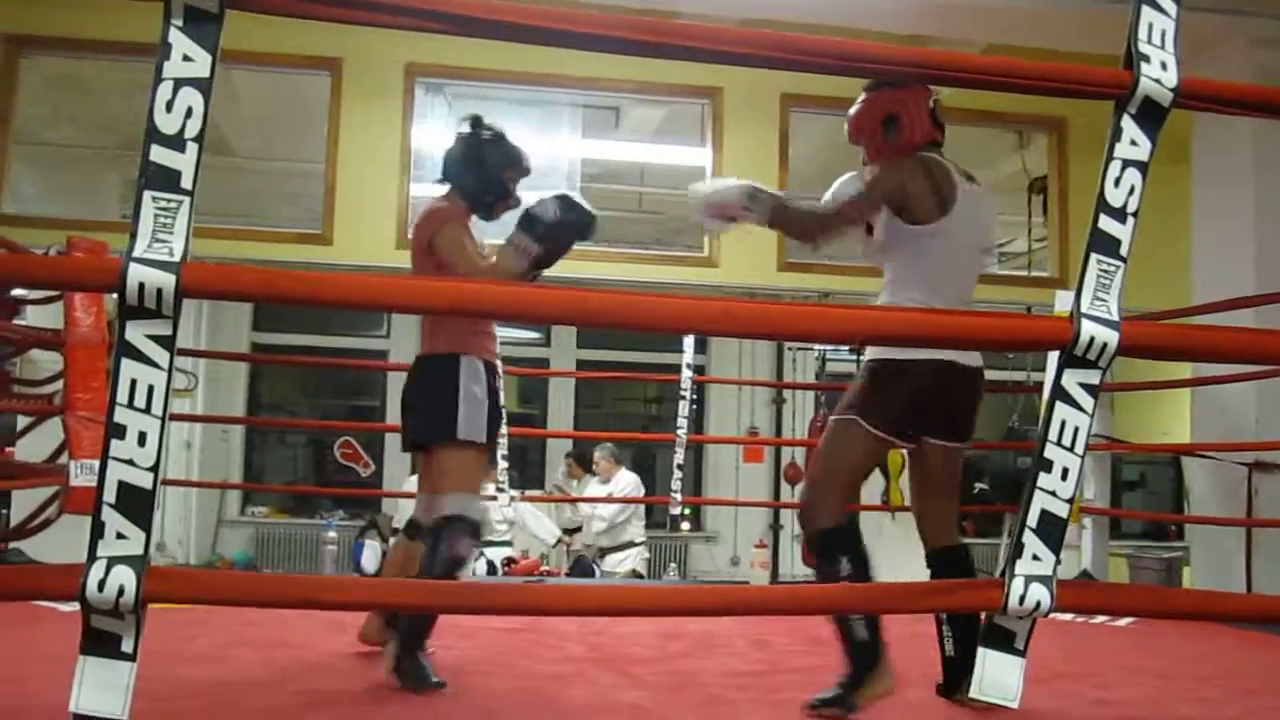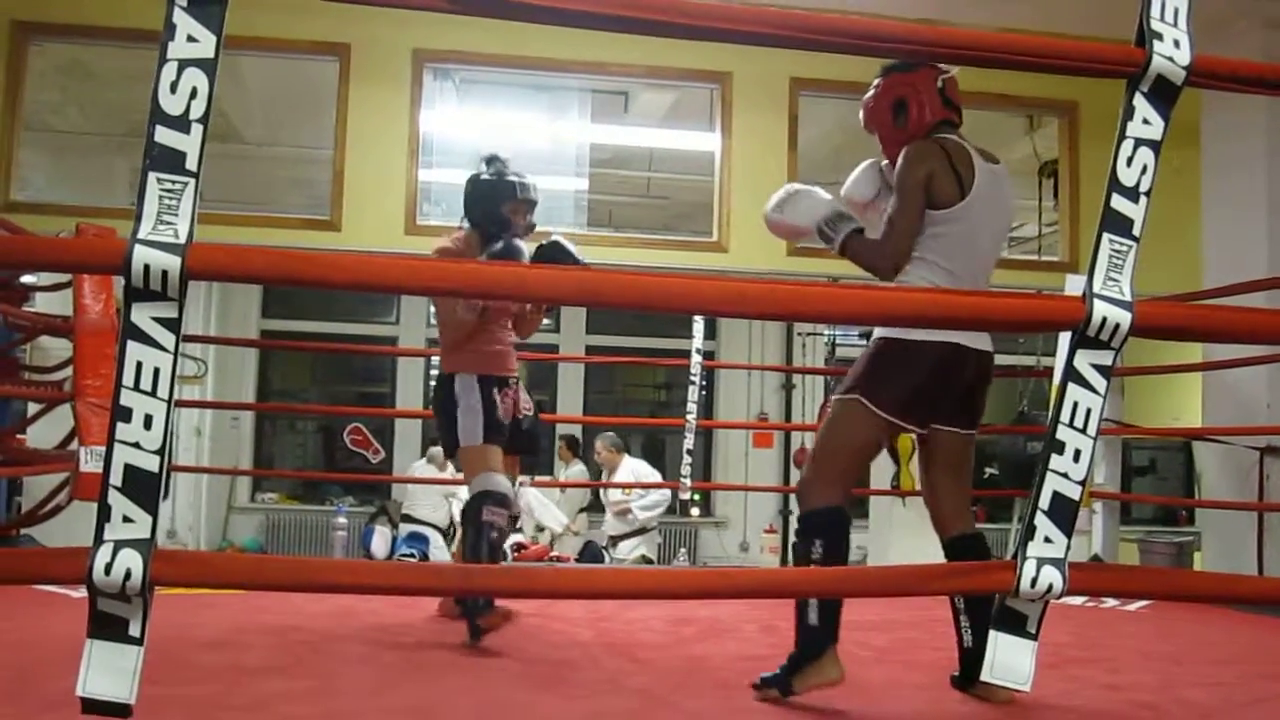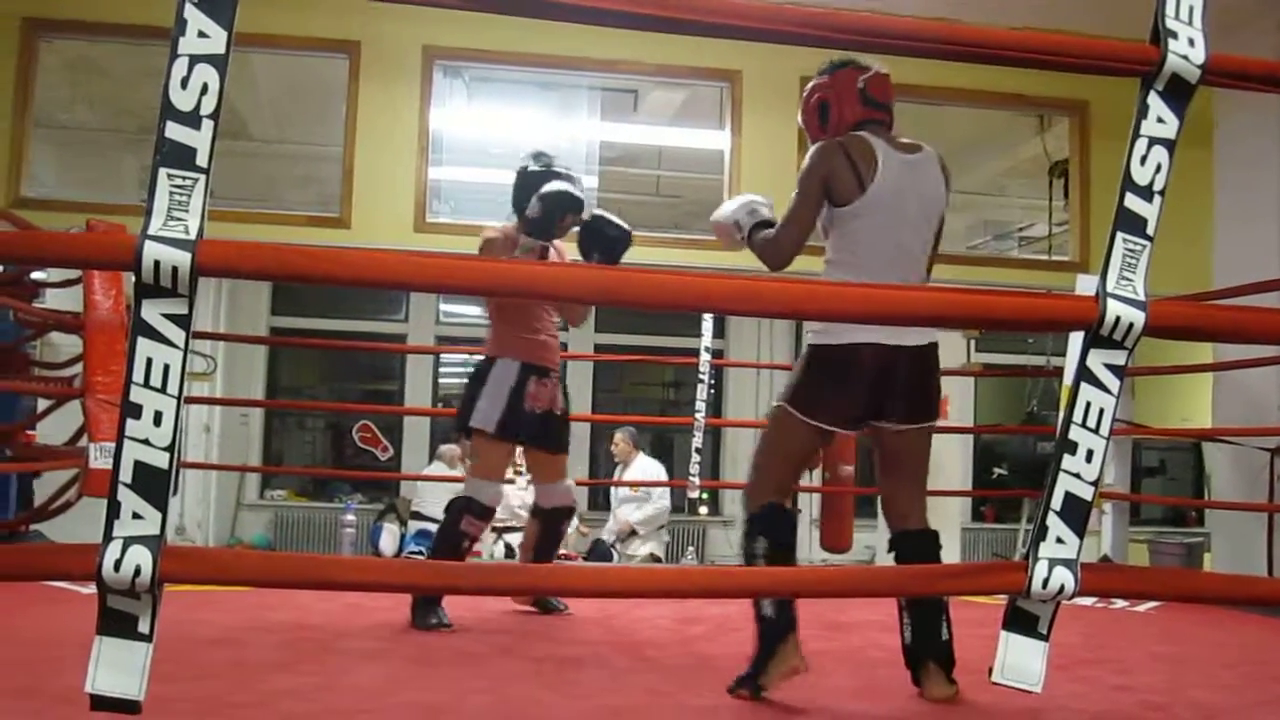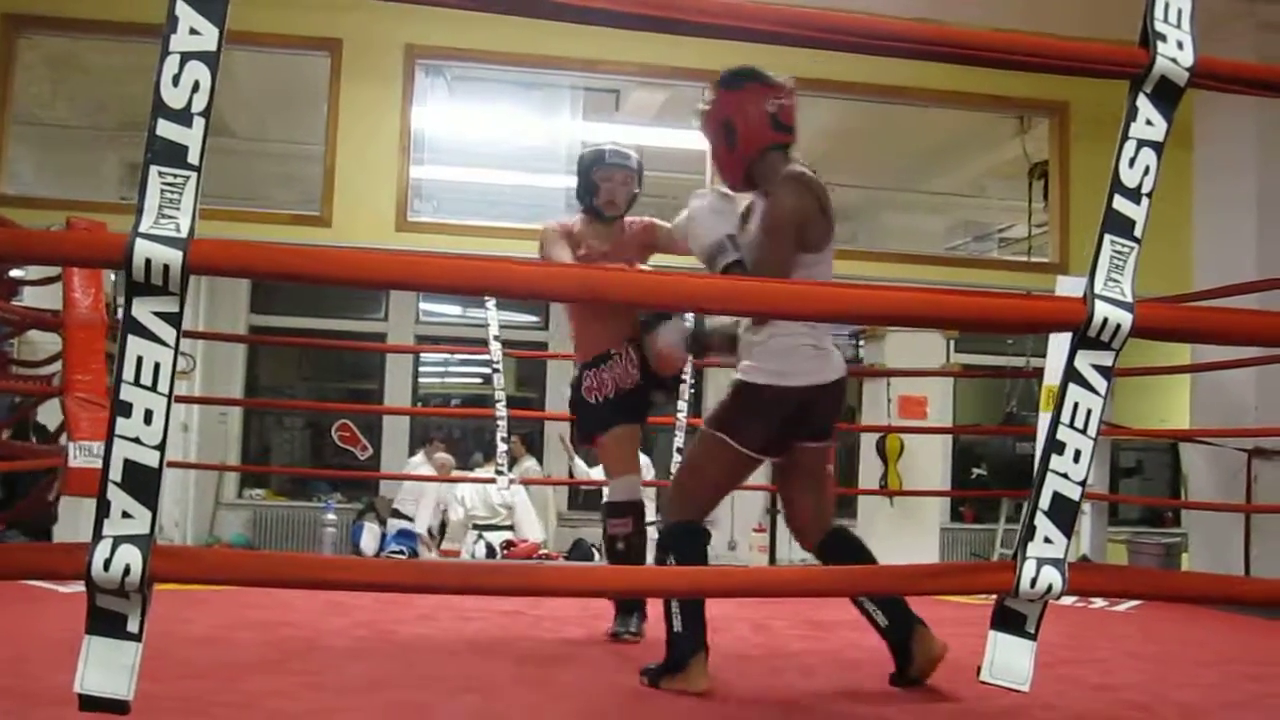
dt=0.7s
person 1, frame 1
left shoulder: (910, 173)
right shoulder: (976, 192)
left elbow: (818, 226)
left wrist: (746, 199)
right wrist: (883, 227)
left hip: (904, 364)
right hip: (958, 369)
left knee: (825, 505)
right knee: (940, 527)
left ankle: (866, 666)
person 1, frame 2
left shoulder: (925, 155)
right shoulder: (996, 173)
left elbow: (888, 263)
left wrist: (828, 222)
right wrist: (886, 208)
left hip: (914, 344)
right hip: (969, 352)
left knee: (821, 485)
right knee: (954, 513)
left ankle: (815, 652)
right ankle: (985, 665)
person 1, frame 3
left shoulder: (834, 156)
right shoulder: (934, 165)
left elbow: (778, 256)
left wrist: (749, 224)
left hip: (842, 347)
right hip: (913, 351)
left knee: (766, 488)
right knee: (908, 510)
left ankle: (779, 642)
right ankle: (933, 664)
person 1, frame 4
left shoulder: (788, 195)
right shoulder: (777, 190)
left wrist: (721, 249)
left hip: (775, 384)
right hip: (818, 379)
left knee: (682, 510)
right knee: (815, 526)
left ankle: (687, 661)
right ankle: (910, 637)
person 2, frame 1
left shoulder: (452, 225)
right shoulder: (444, 216)
right elbow: (482, 286)
left wrist: (532, 255)
right wrist: (535, 238)
left hip: (454, 374)
right hip: (455, 373)
left knee: (435, 511)
right knee: (461, 513)
left ankle: (389, 621)
right ankle: (409, 647)
person 2, frame 2
left shoulder: (508, 255)
right shoulder: (451, 255)
right elbow: (450, 334)
left hip: (507, 386)
right hip: (467, 385)
left knee: (499, 498)
right knee: (492, 492)
left ankle: (463, 594)
right ankle: (479, 605)
person 2, frame 3
left shoulder: (557, 252)
right shoulder: (500, 241)
left elbow: (575, 315)
right elbow: (499, 292)
left wrist: (600, 263)
right wrist: (533, 237)
left hip: (546, 379)
right hip: (509, 373)
left knee: (559, 498)
right knee: (483, 492)
right ankle: (428, 597)
person 2, frame 4
left shoulder: (641, 232)
right shoulder: (561, 234)
left elbow: (692, 243)
left hip: (642, 351)
right hip: (600, 367)
left knee: (664, 341)
right knee: (624, 486)
right ankle: (629, 606)
